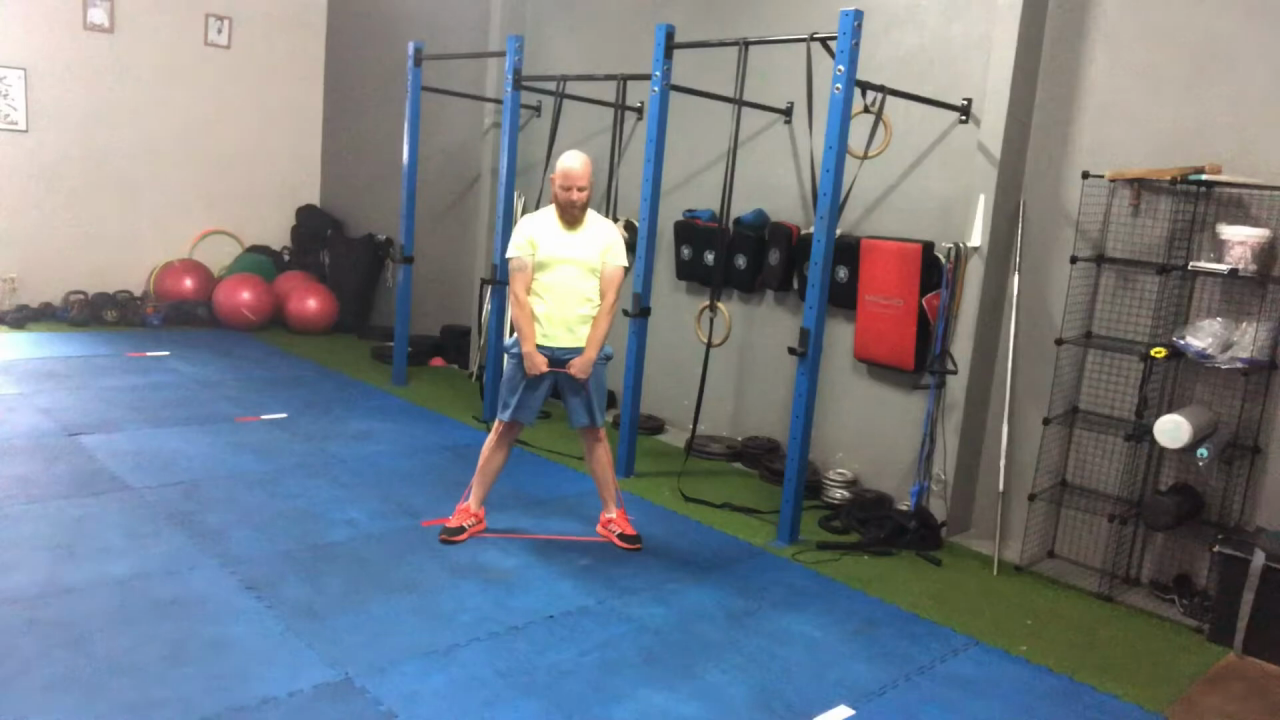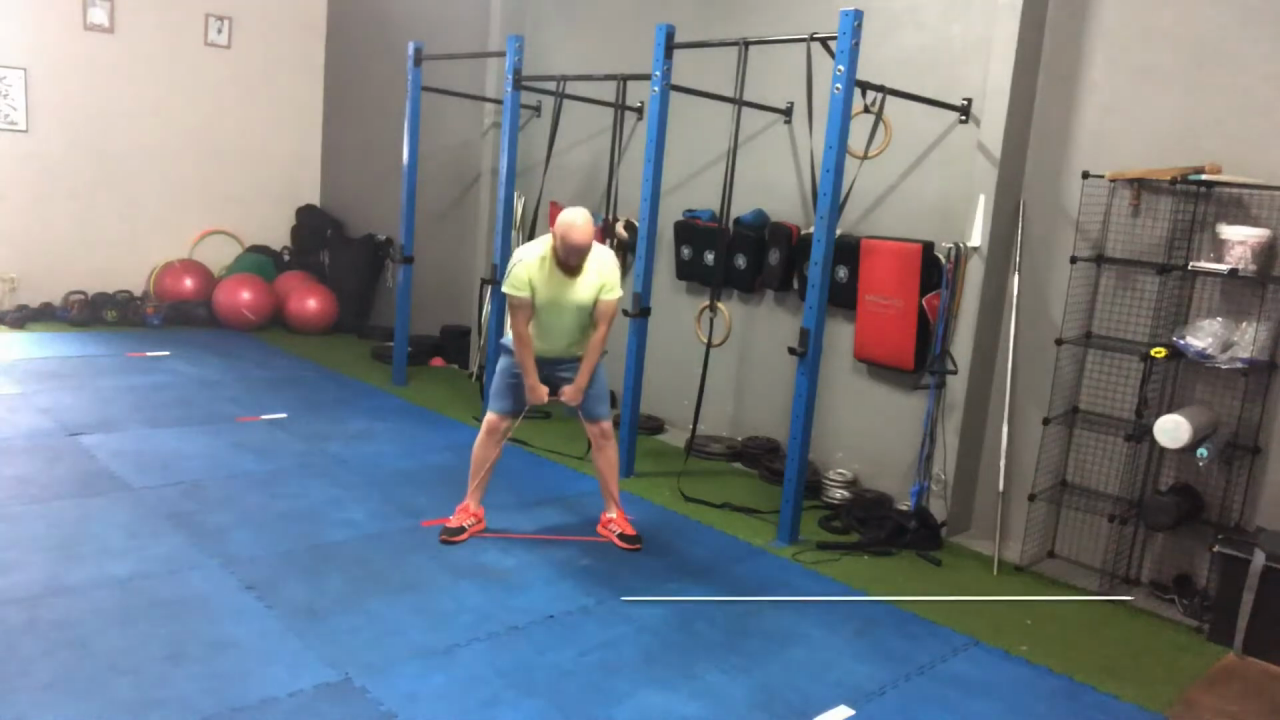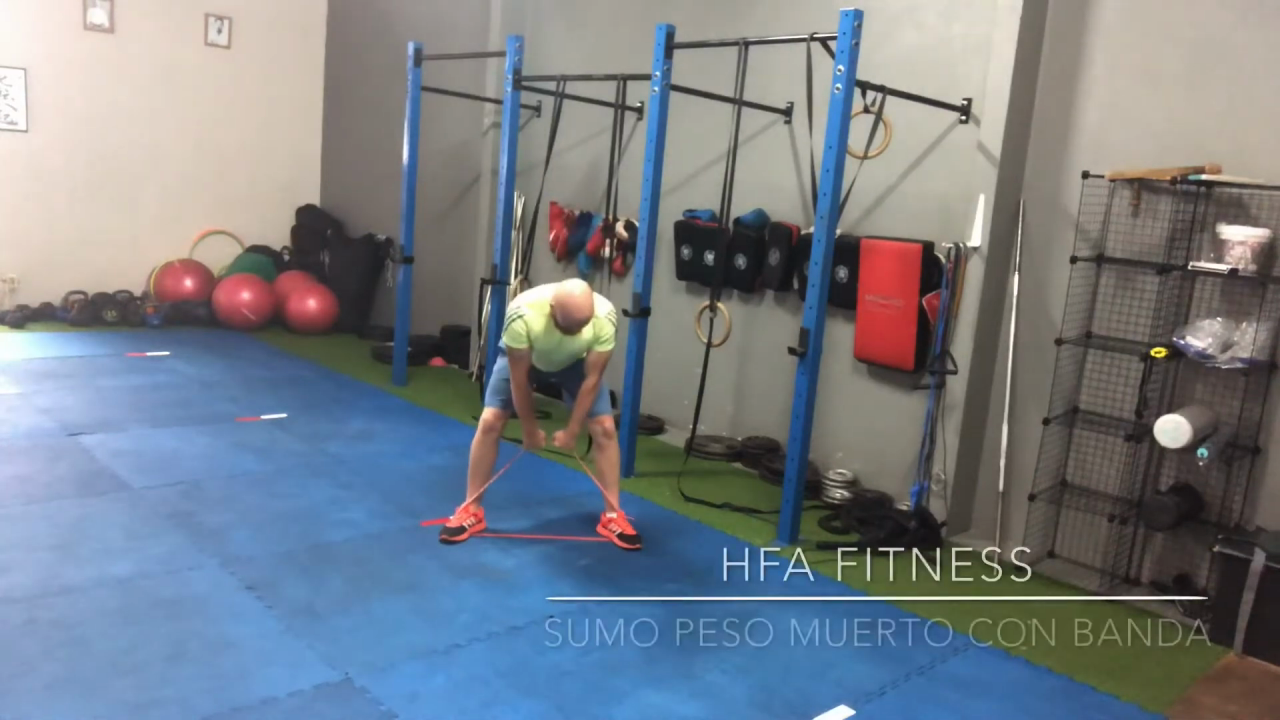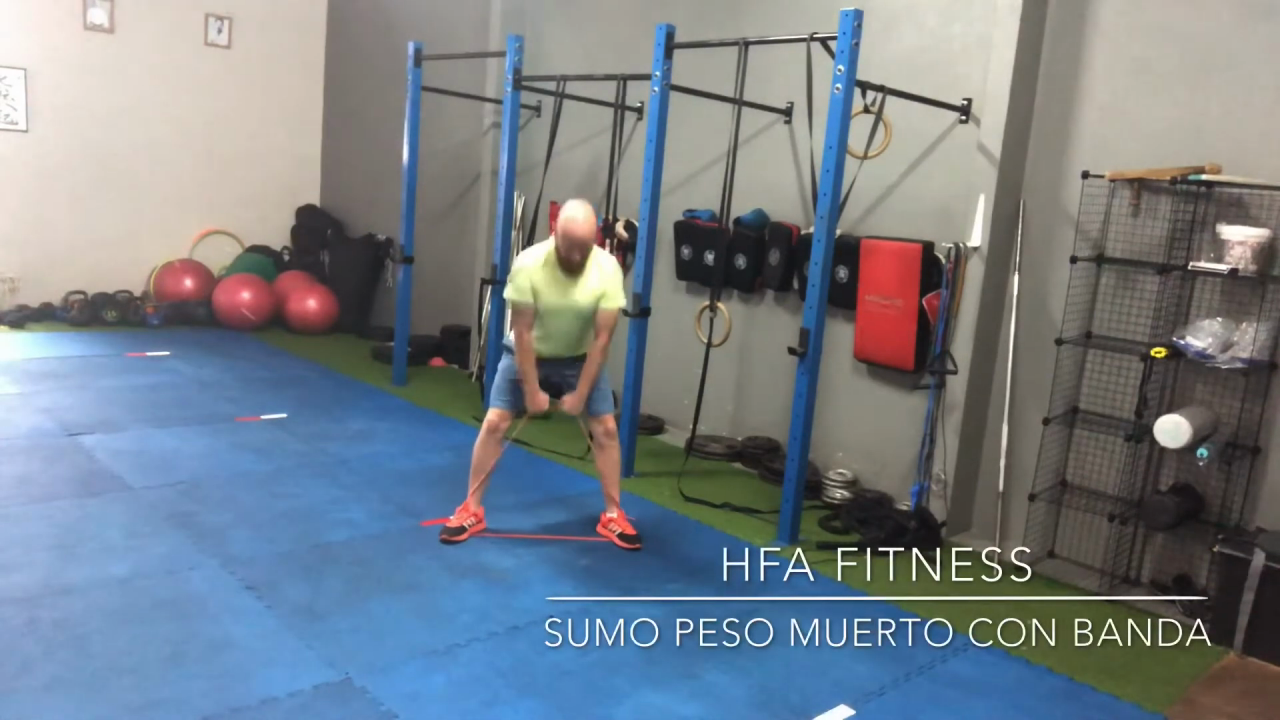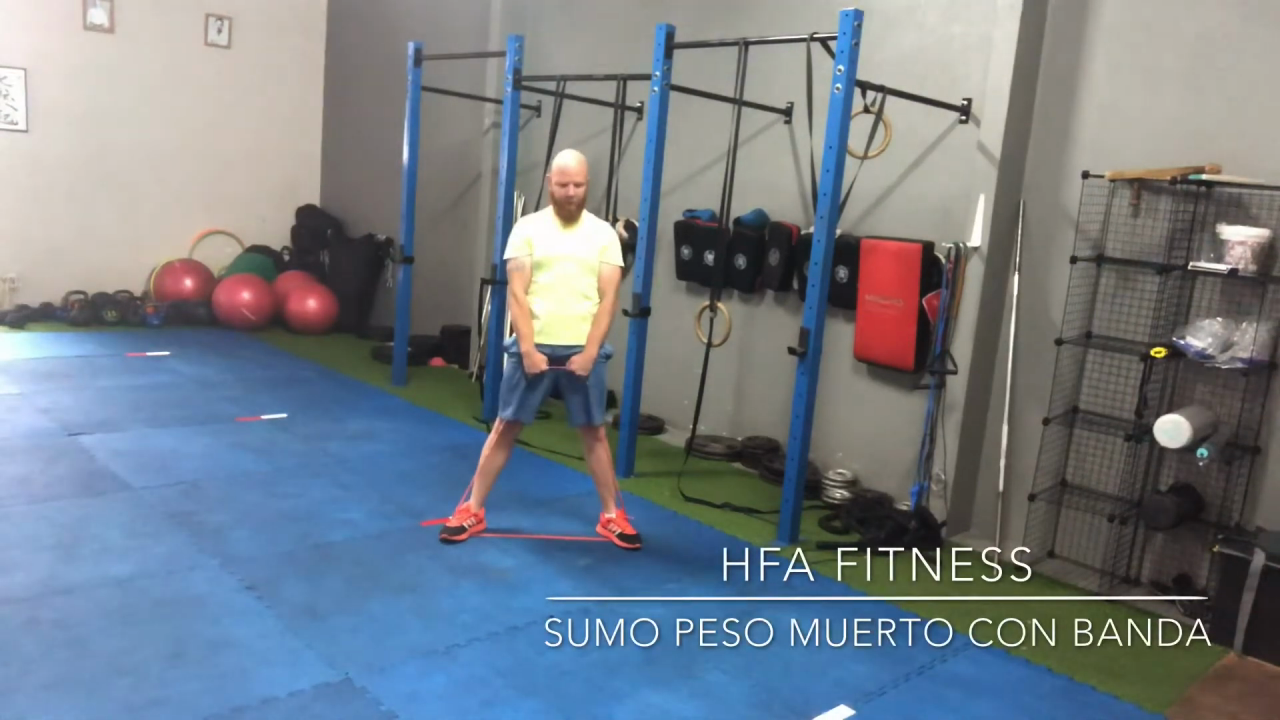
dt=1s
person 1, frame 1
left shoulder: (607, 232)
right shoulder: (531, 225)
left elbow: (609, 300)
right elbow: (518, 294)
left wrist: (589, 354)
right wrist: (529, 350)
left hip: (584, 352)
right hip: (534, 348)
left knee: (594, 432)
right knee: (506, 427)
left ankle: (612, 516)
right ankle: (472, 510)
person 1, frame 2
left shoulder: (606, 263)
right shoulder: (525, 261)
left elbow: (600, 330)
right elbow: (520, 328)
left wrist: (580, 384)
right wrist: (531, 382)
left hip: (579, 356)
right hip: (526, 352)
left knee: (602, 430)
right knee: (494, 424)
left ankle: (613, 515)
right ankle: (471, 510)
person 1, frame 3
left shoulder: (605, 316)
right shoulder: (522, 313)
left elbow: (592, 378)
right elbow: (519, 377)
left wrist: (572, 430)
right wrist: (530, 429)
left hip: (576, 362)
right hip: (522, 358)
left knee: (605, 427)
right knee: (489, 422)
left ankle: (612, 516)
right ankle: (471, 510)
person 1, frame 4
left shoulder: (608, 270)
right shoulder: (528, 264)
left elbow: (602, 339)
right elbow: (523, 334)
left wrist: (580, 394)
right wrist: (531, 390)
left hip: (579, 356)
right hip: (527, 351)
left knee: (606, 429)
right knee: (495, 423)
left ankle: (613, 515)
right ankle: (471, 510)
person 1, frame 5
left shoulder: (603, 233)
right shoulder: (528, 227)
left elbow: (608, 298)
right elbow: (517, 293)
left wrist: (589, 352)
right wrist: (528, 349)
left hip: (583, 350)
right hip: (533, 347)
left knee: (594, 431)
right knee: (506, 427)
left ankle: (612, 515)
right ankle: (472, 510)
